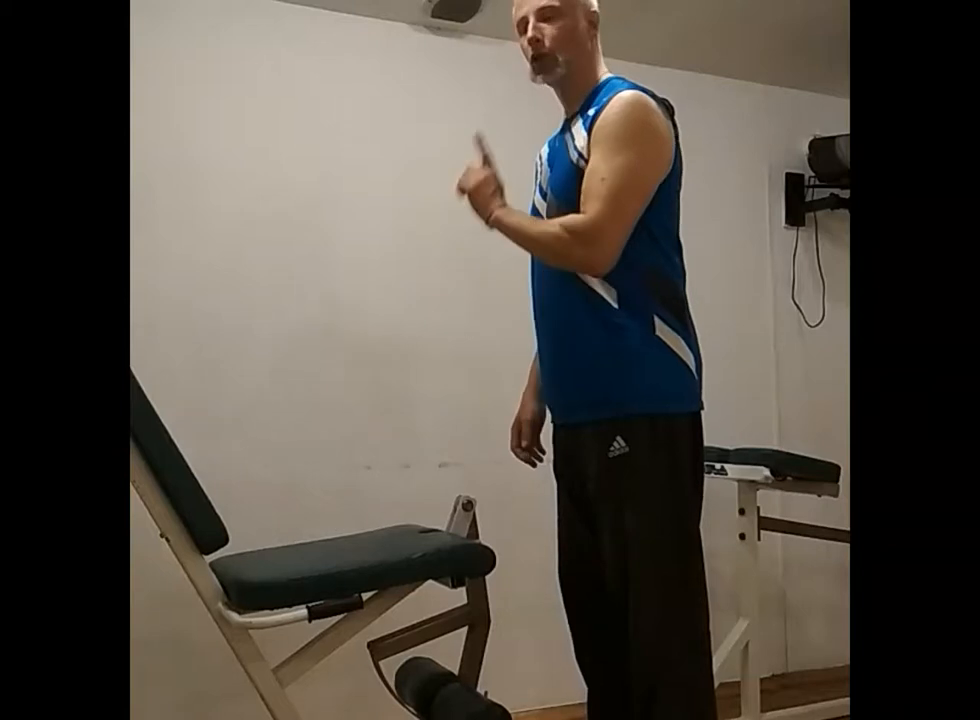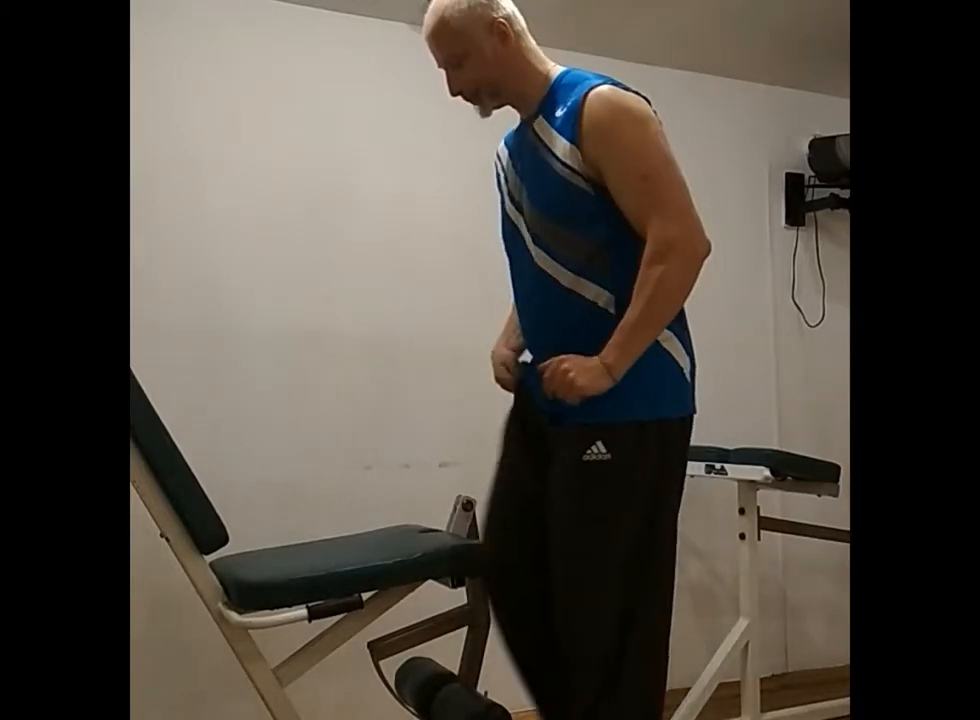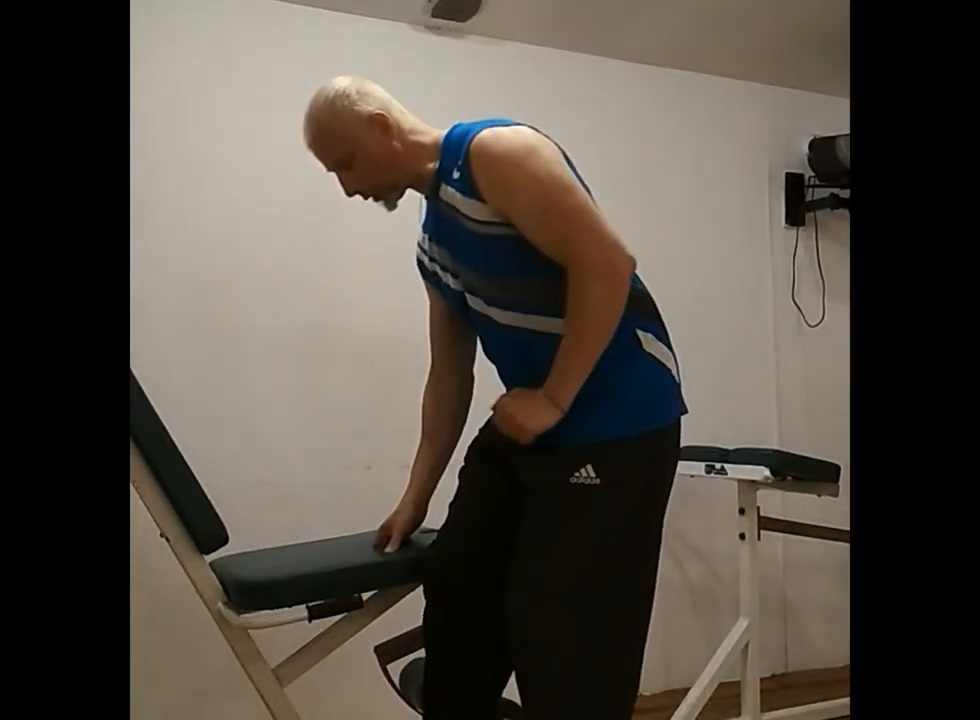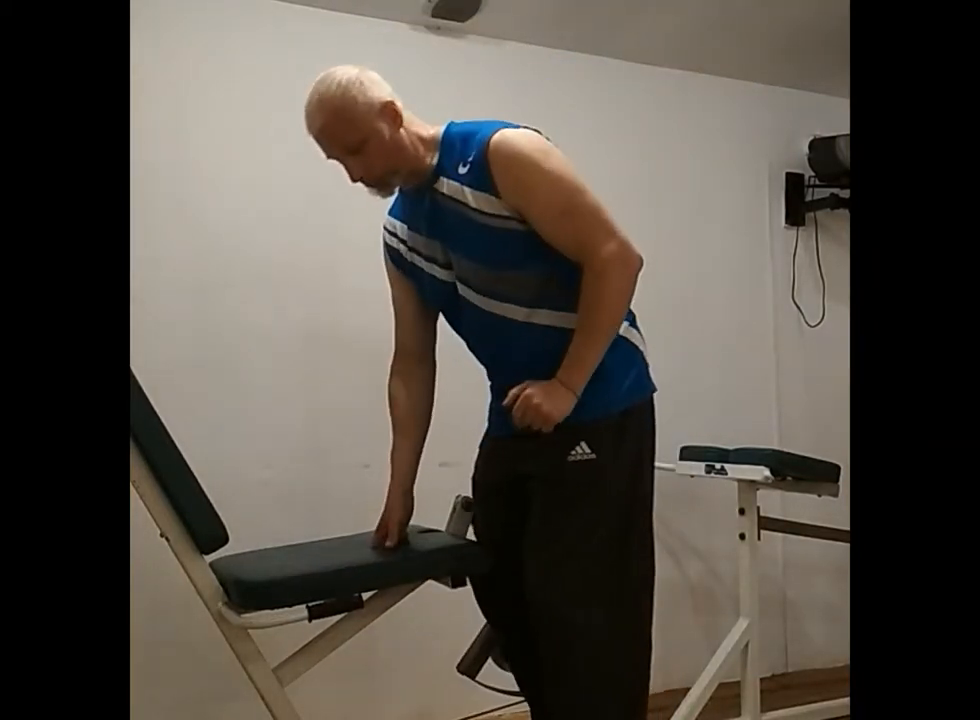
dt=1s
person 1, frame 1
left shoulder: (630, 113)
right shoulder: (558, 144)
left elbow: (594, 247)
left wrist: (496, 211)
right wrist: (535, 393)
left hip: (642, 406)
right hip: (583, 409)
left knee: (658, 605)
right knee: (593, 600)
person 1, frame 2
left shoulder: (604, 110)
right shoulder: (511, 149)
left elbow: (682, 243)
left wrist: (607, 366)
right wrist: (510, 340)
left hip: (628, 405)
right hip: (547, 396)
left knee: (606, 607)
right knee: (506, 567)
person 1, frame 3
left shoulder: (496, 152)
right shoulder: (432, 244)
left elbow: (606, 264)
right elbow: (450, 375)
left wrist: (552, 399)
right wrist: (416, 495)
left hip: (619, 421)
right hip: (525, 423)
left knee: (561, 624)
right knee: (456, 588)
person 1, frame 4
left shoulder: (503, 154)
right shoulder: (398, 233)
left elbow: (615, 256)
right elbow: (412, 361)
left wrist: (566, 386)
right wrist: (400, 486)
left hip: (597, 410)
right hip: (513, 422)
left knee: (577, 605)
right knee: (503, 594)
